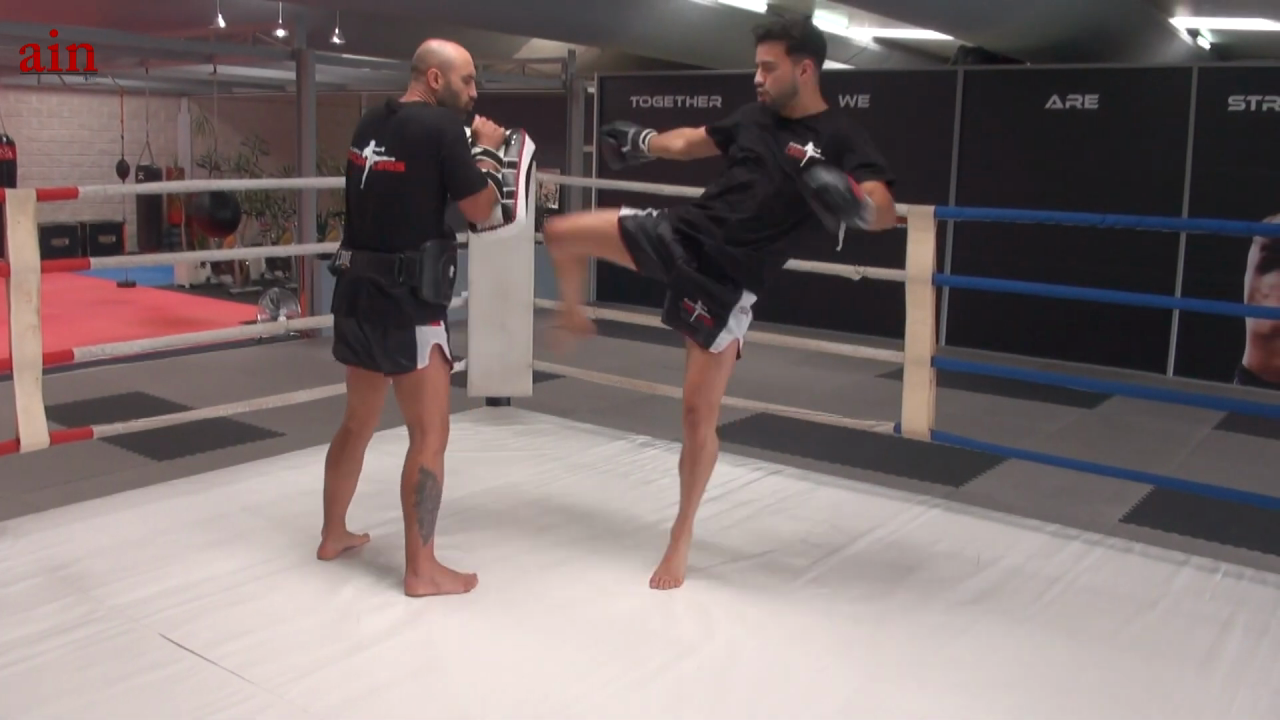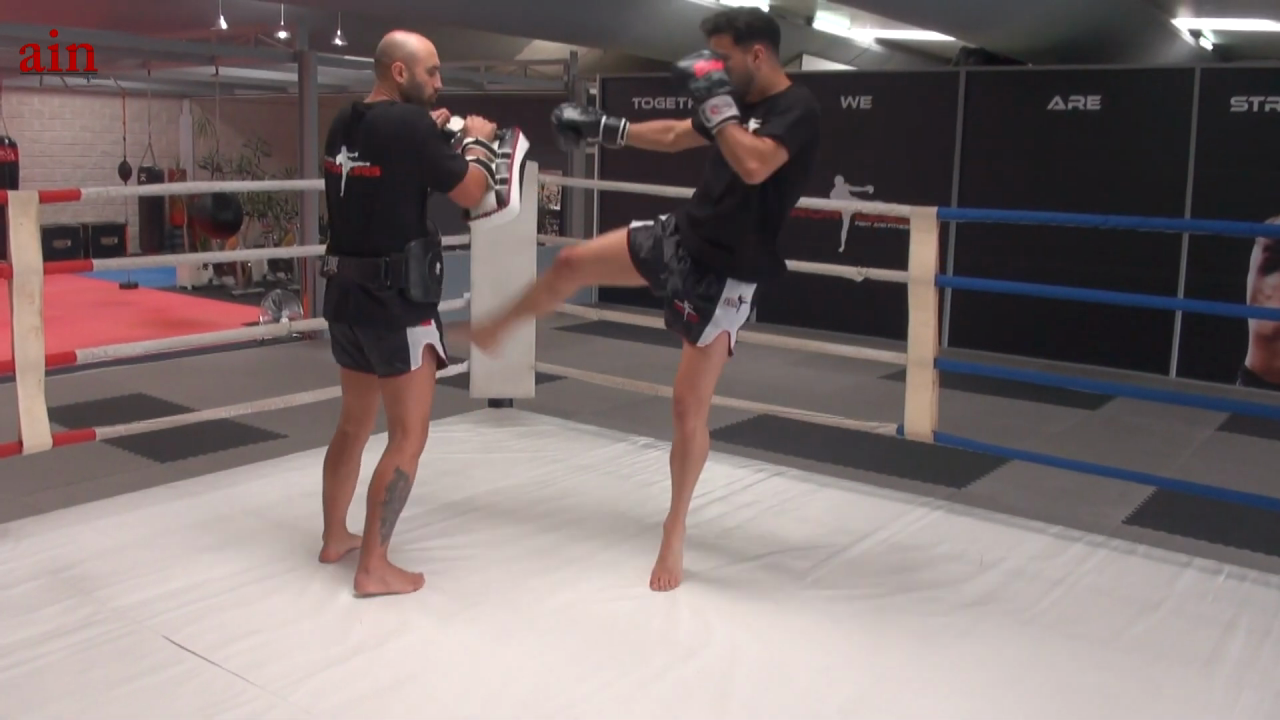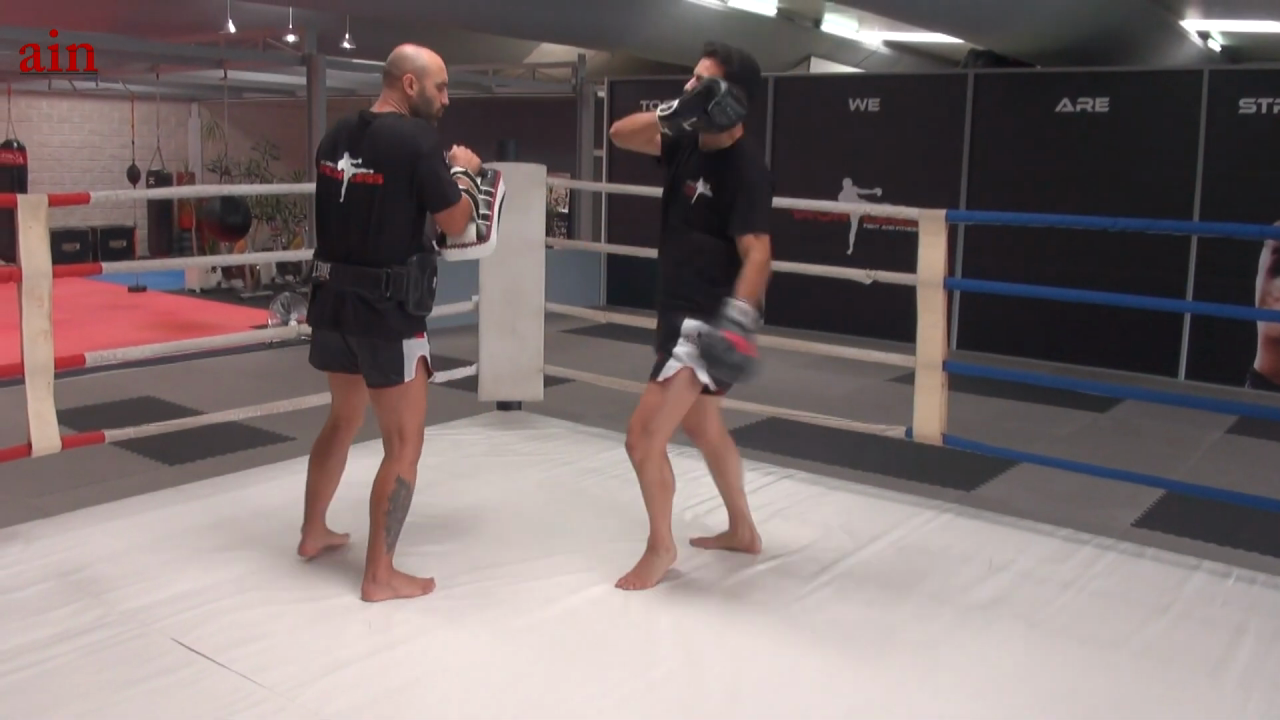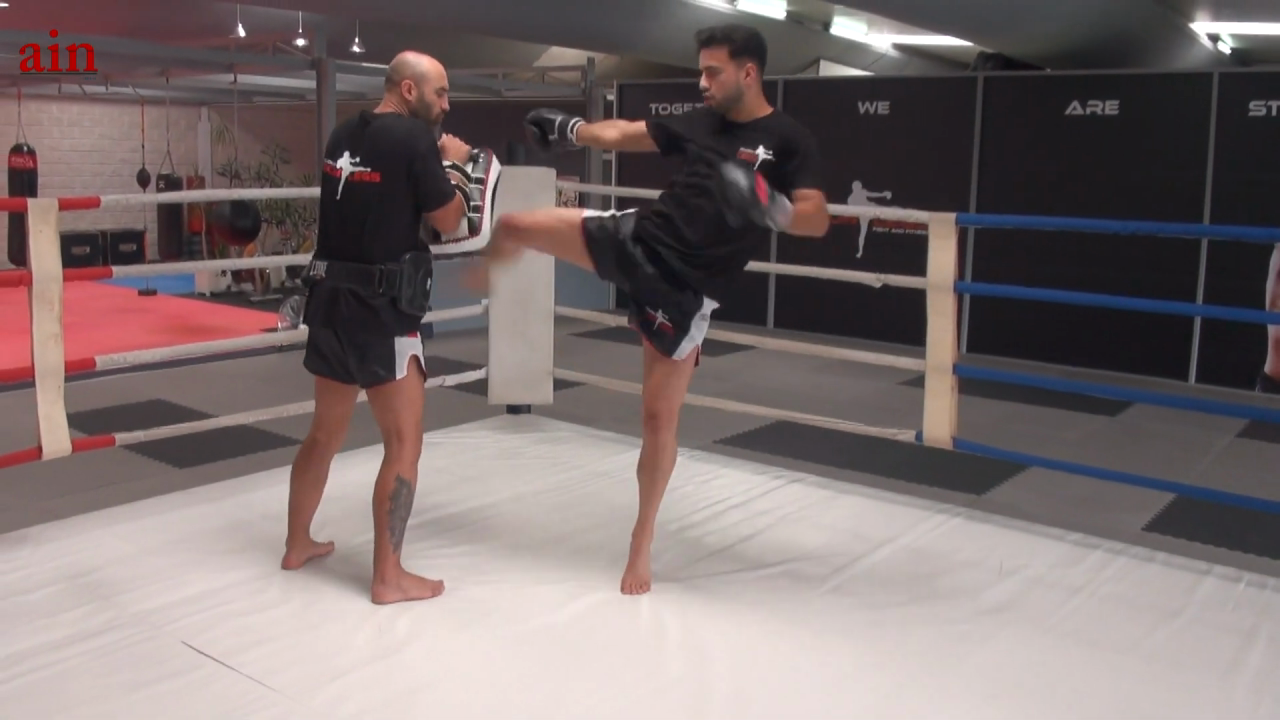
dt=0.2s
person 1, frame 1
left shoulder: (845, 137)
right shoulder: (755, 117)
left elbow: (883, 208)
right elbow: (689, 143)
left wrist: (852, 208)
right wrist: (638, 139)
left hip: (732, 281)
right hip: (685, 233)
left knee: (700, 414)
right knee: (563, 233)
left ankle: (681, 539)
right ankle: (573, 314)
person 1, frame 2
left shoulder: (800, 110)
right shoulder: (739, 102)
left elbow: (754, 167)
right elbow: (671, 133)
left wrist: (718, 99)
right wrist: (602, 125)
left hip: (726, 275)
right hip: (679, 236)
left knee: (690, 408)
right knee: (572, 260)
left ankle: (673, 533)
right ankle: (495, 329)
person 1, frame 3
left shoulder: (744, 171)
right shoulder: (691, 135)
left elbow: (756, 258)
right elbow: (624, 134)
left wrist: (736, 324)
right wrist: (678, 110)
left hip: (705, 322)
right hip: (678, 312)
left knee: (644, 436)
right knee: (704, 428)
left ankle: (661, 547)
right ankle: (742, 529)
person 1, frame 4
left shoulder: (790, 140)
right shoulder: (699, 123)
left elbow: (816, 219)
right elbow: (627, 135)
left wrist: (765, 205)
right wrist: (565, 129)
left hip: (690, 288)
right hip: (644, 239)
left knee: (660, 419)
right knee: (518, 226)
left ankle: (642, 542)
right ankle: (479, 271)
person 2, frame 1
left shoulder: (375, 122)
right shoulder: (440, 128)
right elbow: (482, 211)
right wrist: (487, 151)
left hip: (355, 290)
right hip: (407, 301)
left knee: (358, 422)
right knee: (429, 434)
left ankle: (333, 534)
right ankle: (423, 567)
person 2, frame 2
left shoulder: (342, 126)
right shoulder: (412, 123)
right elbow: (472, 194)
right wrist: (476, 141)
left hip: (347, 294)
right hip: (398, 301)
left knee: (355, 423)
right knee: (408, 436)
left ankle: (336, 537)
right ankle: (374, 567)
person 2, frame 3
left shoulder: (337, 135)
right shoulder: (417, 139)
right elbow: (456, 222)
right wrist: (460, 169)
left hip: (332, 300)
right hip: (388, 310)
left knee: (343, 420)
right knee: (405, 444)
left ankle: (312, 531)
right ankle: (380, 574)
person 2, frame 4
left shoulder: (345, 136)
right shoulder: (413, 138)
right elbow: (448, 219)
right wrist: (450, 162)
left hip: (329, 301)
right hip: (382, 310)
left knee: (325, 431)
right knee: (404, 444)
left ankle: (298, 543)
right ankle: (389, 576)
